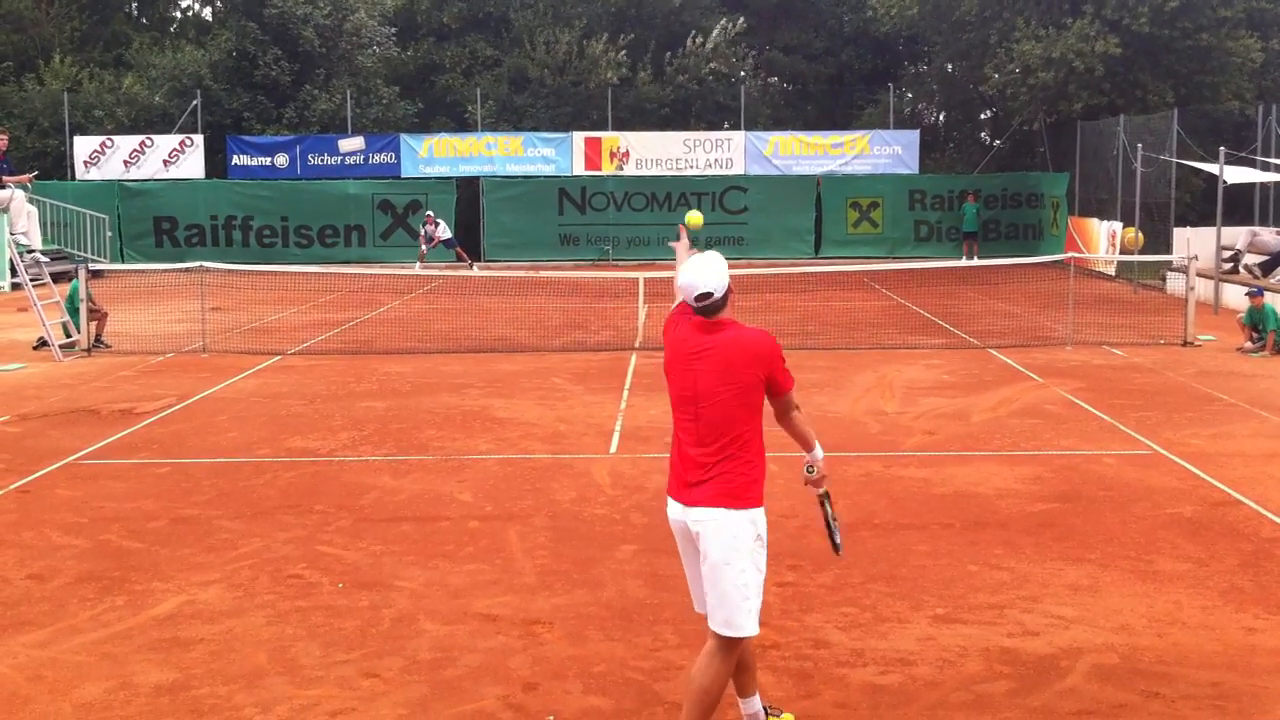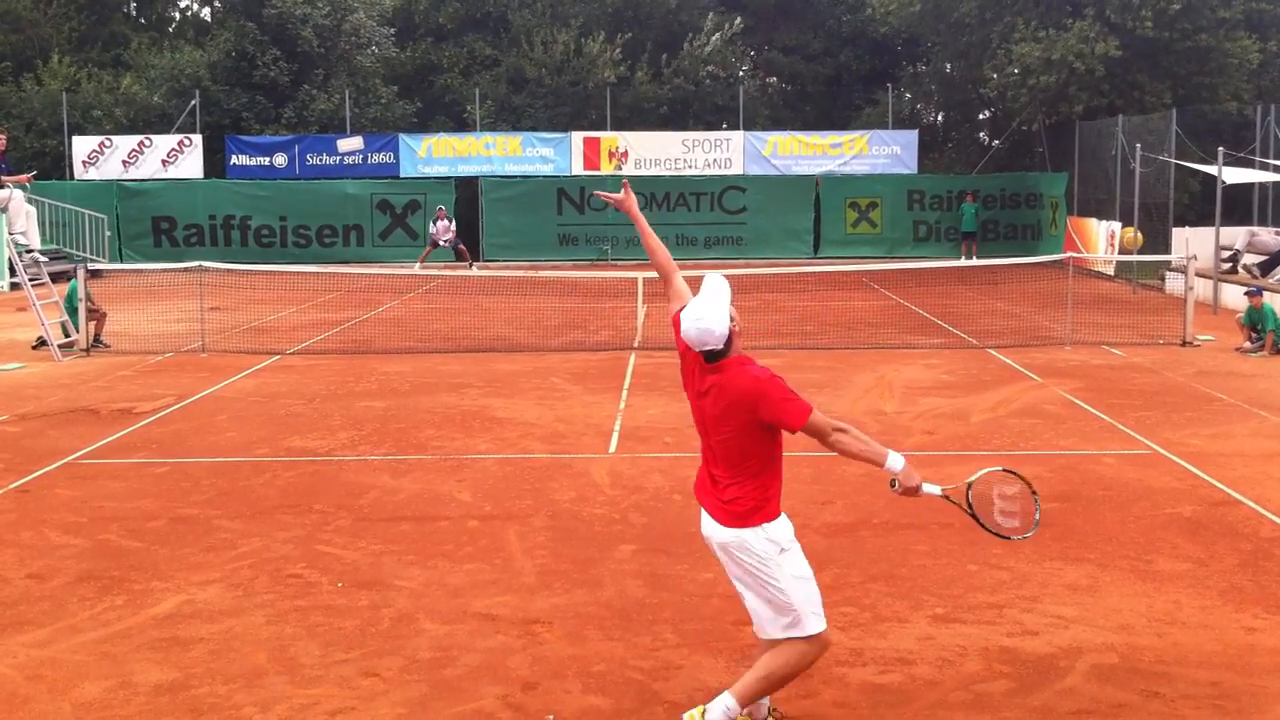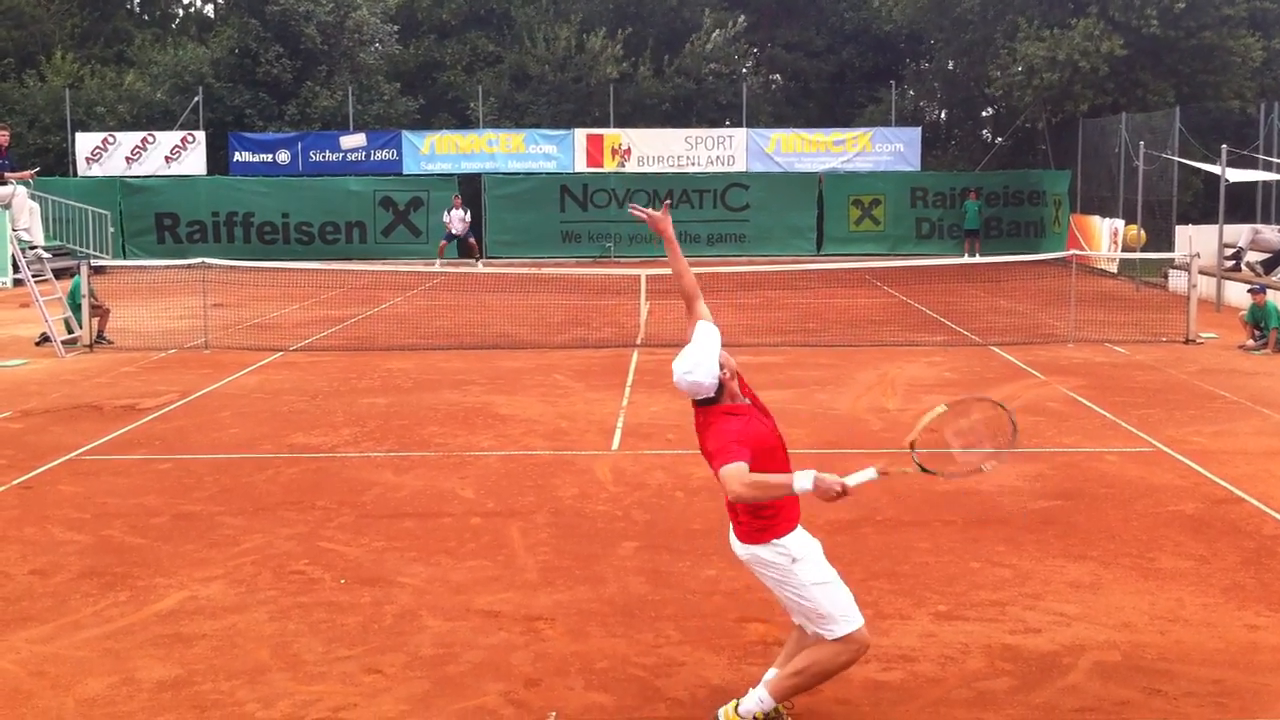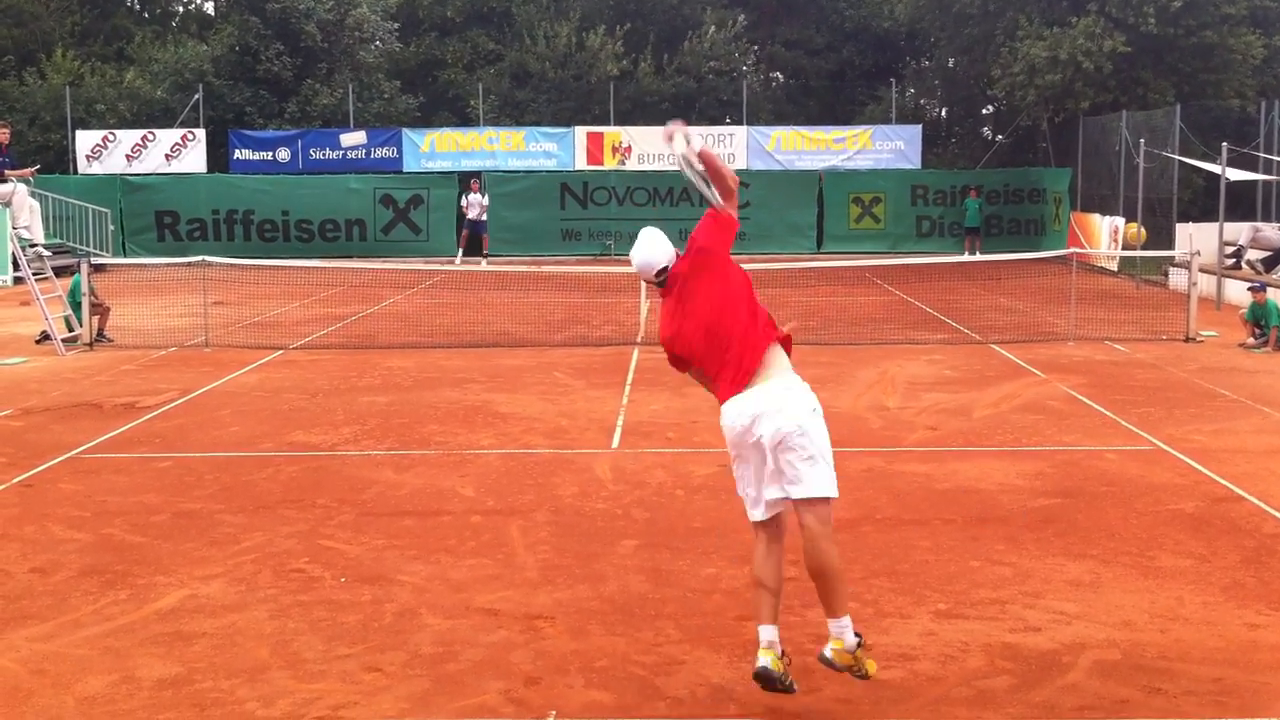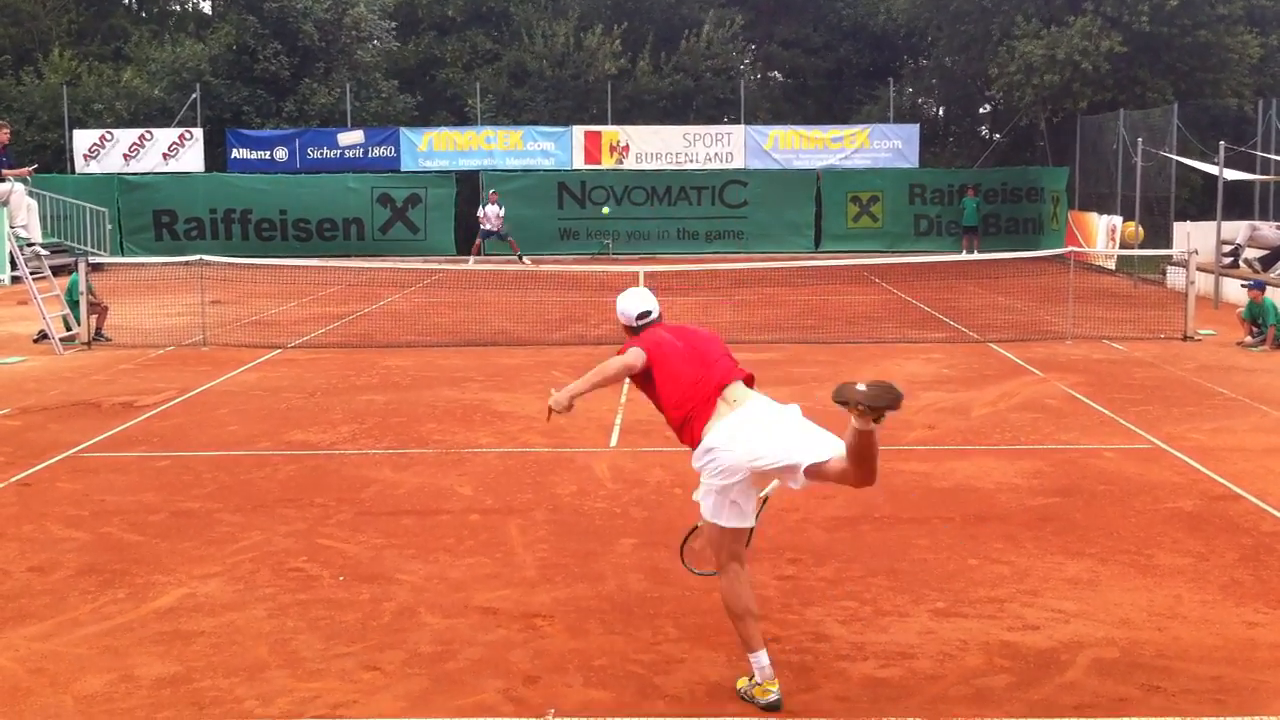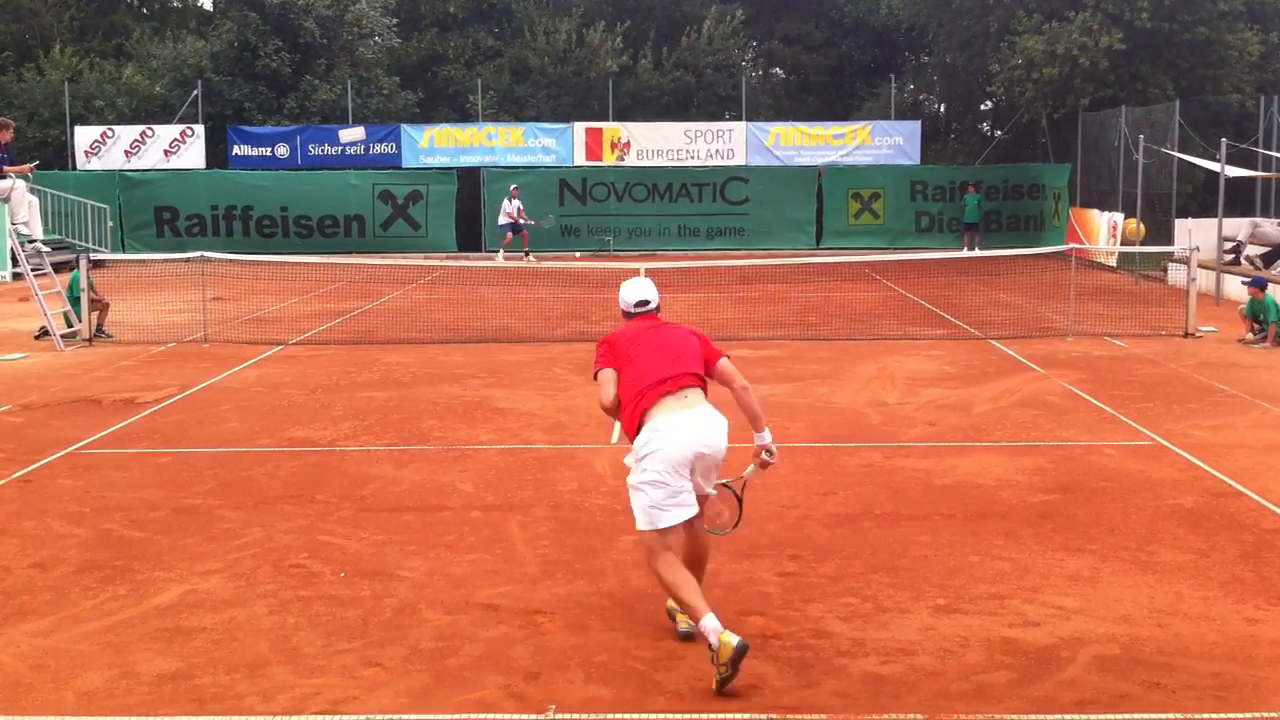
dt=0.3s
person 1, frame 1
left shoulder: (675, 331)
right shoulder: (759, 346)
left elbow: (683, 286)
right elbow: (788, 411)
left wrist: (683, 247)
right wrist: (815, 453)
left hip: (683, 503)
right hip: (730, 509)
left knee: (736, 622)
right knee: (728, 636)
person 1, frame 2
left shoulder: (691, 354)
right shoulder: (755, 383)
left elbow: (670, 276)
right elbow: (830, 430)
left wrist: (634, 215)
right wrist: (894, 462)
left hip: (716, 516)
right hip: (753, 529)
left knee: (781, 623)
right knee: (806, 643)
person 1, frame 3
left shoulder: (705, 382)
right shoulder: (730, 429)
left elbow: (696, 300)
right elbow: (737, 488)
left wrist: (668, 238)
right wrist: (805, 482)
left hip: (770, 534)
right hip: (773, 542)
left knee: (817, 623)
right knee: (848, 642)
person 1, frame 4
left shoulder: (671, 327)
right shoulder: (707, 265)
right elbow: (728, 191)
right wrist: (701, 153)
left hip: (738, 415)
right hip: (785, 401)
left knee: (767, 532)
right knee: (817, 522)
left ankle: (770, 649)
right ankle: (842, 639)
person 1, frame 5
left shoulder: (642, 347)
right shoulder: (702, 334)
left elbow: (629, 360)
left wrist: (568, 394)
left hip: (722, 448)
right hip: (765, 416)
left knee: (730, 565)
right knee: (857, 473)
left ankle: (764, 682)
right ankle: (862, 412)
person 1, frame 6
left shoulder: (613, 341)
right shoulder: (691, 334)
left elbow: (607, 400)
right elbow: (741, 386)
left wrist: (631, 426)
right wrist: (764, 436)
left hip: (659, 442)
right hip: (710, 429)
left knee: (664, 559)
right knee: (690, 518)
left ankle: (723, 640)
right ankle: (688, 613)
